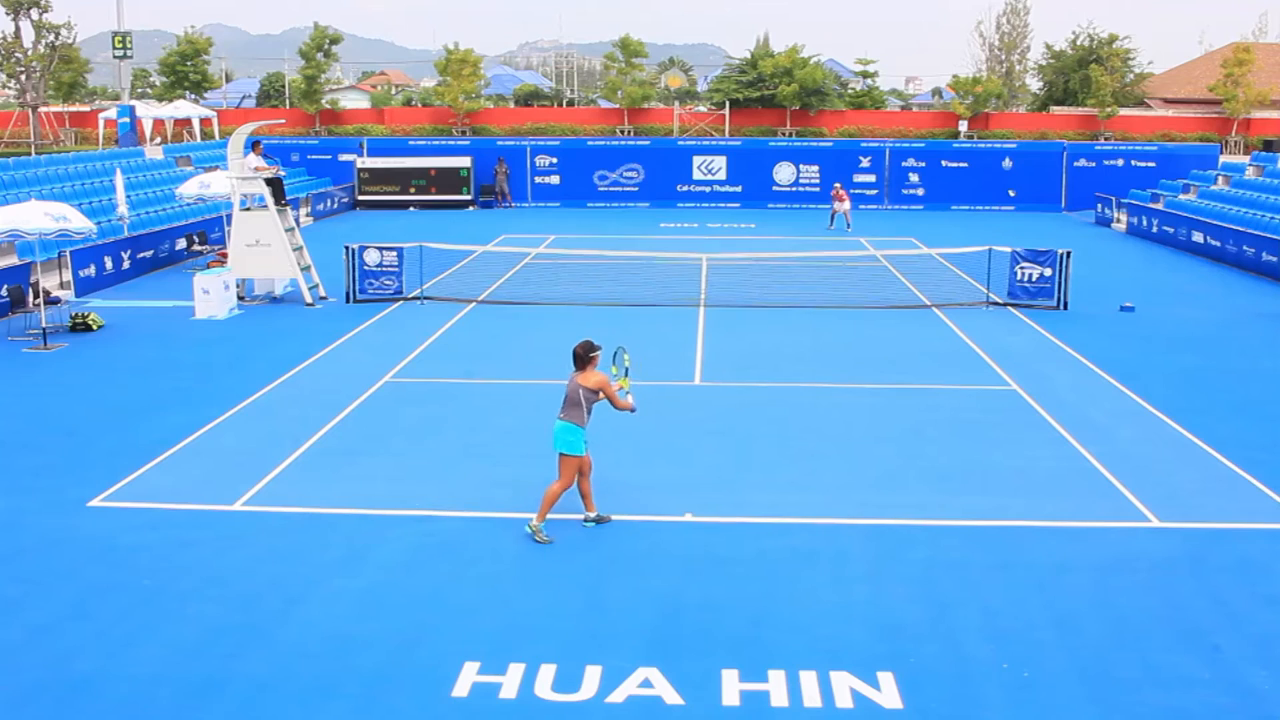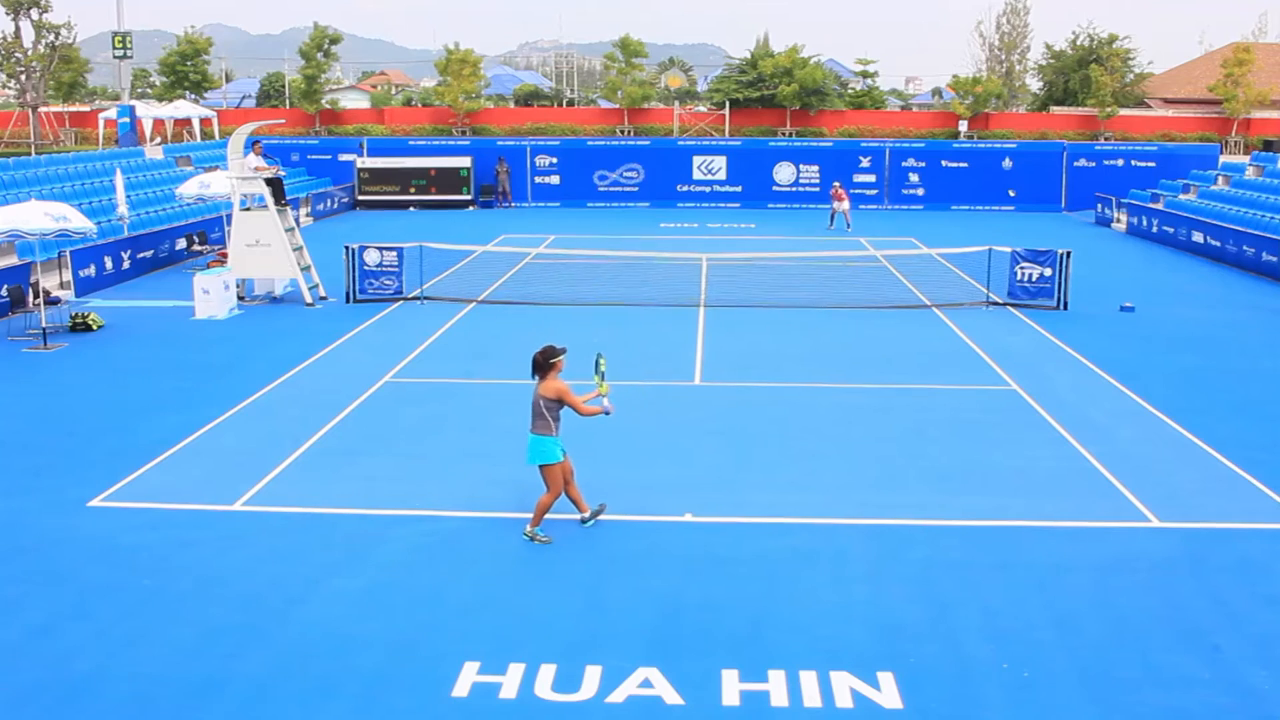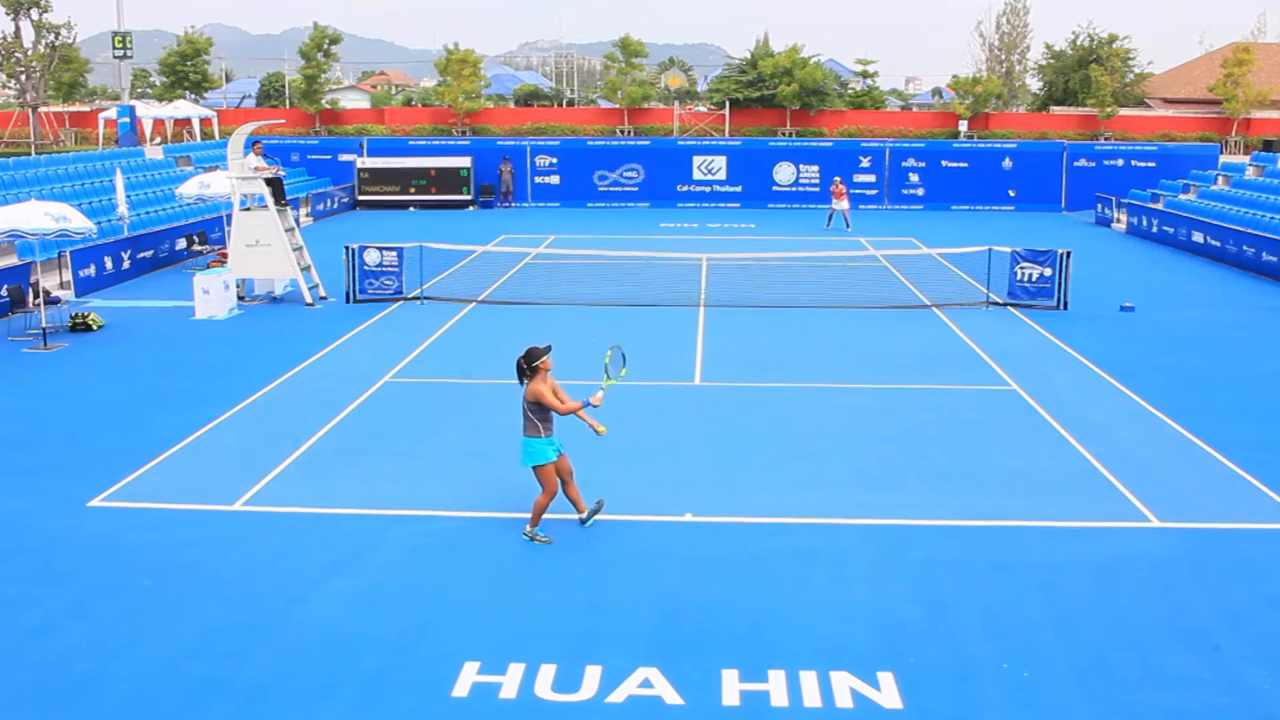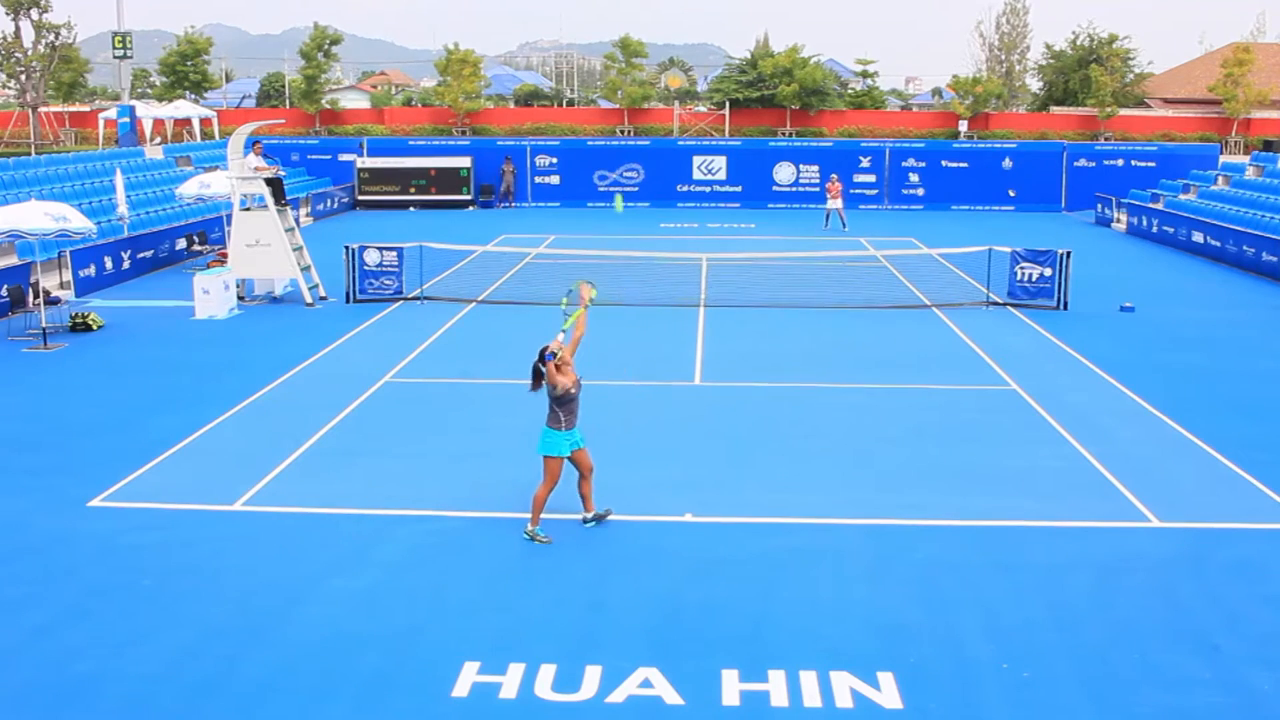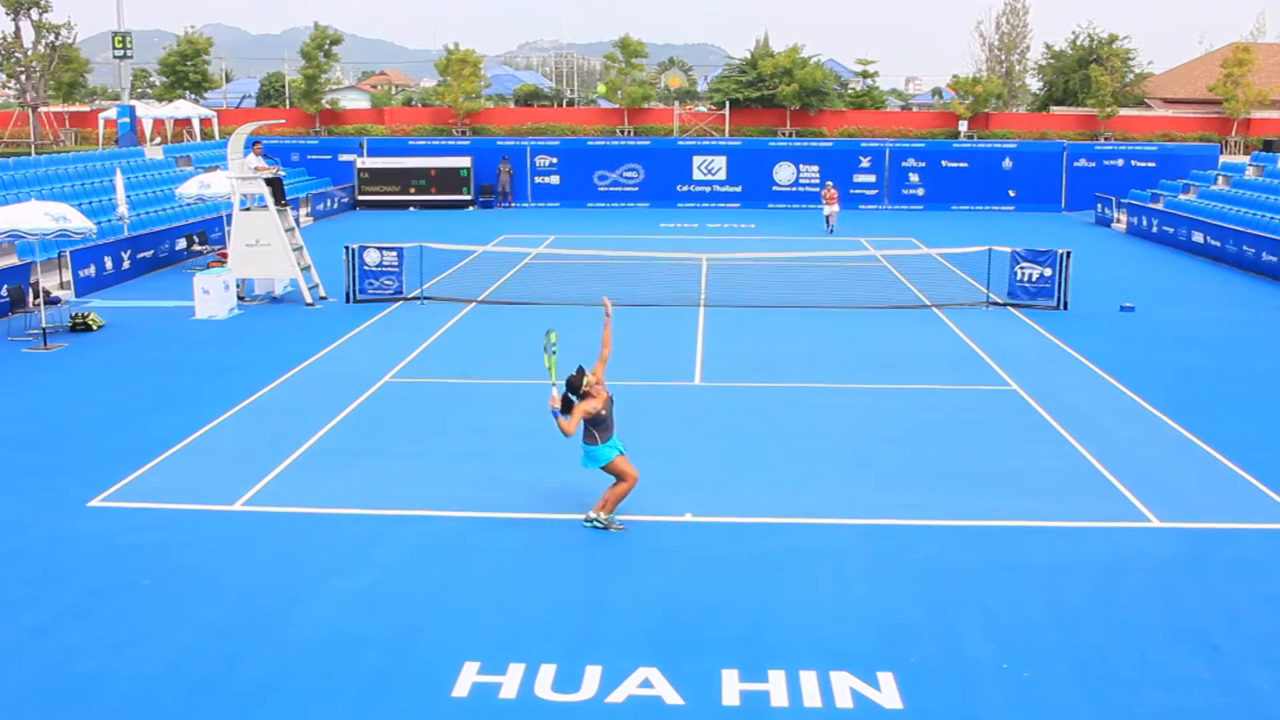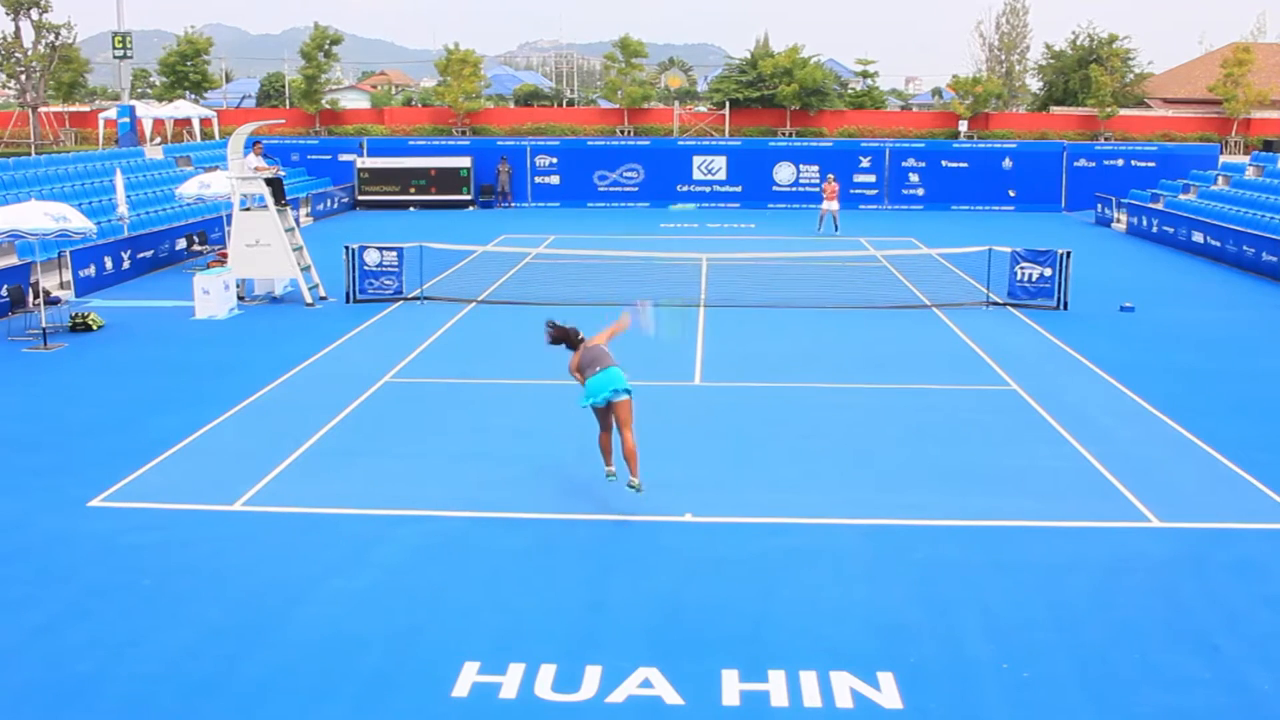
dt=0.5s
person 1, frame 1
left shoulder: (577, 375)
right shoulder: (599, 377)
right elbow: (617, 404)
left wrist: (613, 388)
right wrist: (631, 406)
left hip: (569, 429)
right hip: (571, 431)
left knee: (585, 471)
right knee: (565, 482)
left ankle: (591, 514)
right ankle: (536, 523)
person 1, frame 2
left shoulder: (546, 382)
right shoulder: (557, 385)
left elbow: (572, 401)
right elbow: (581, 410)
left wrist: (594, 394)
right wrist: (604, 409)
left hip: (550, 440)
right hip: (545, 442)
left knee: (568, 477)
right knee: (555, 490)
left ankle: (586, 514)
right ankle: (531, 529)
person 1, frame 3
left shoulder: (548, 381)
right shoulder: (537, 388)
left elbow: (568, 403)
right elbow: (562, 410)
left wrist: (592, 423)
right wrist: (589, 402)
left hip: (548, 440)
right hip: (537, 444)
left knee: (567, 476)
right knee: (550, 490)
left ankle: (584, 514)
right ankle: (531, 529)
person 1, frame 4
left shoulder: (568, 370)
right shoulder: (557, 384)
left elbow: (577, 334)
right elbow: (551, 378)
left wrist: (584, 306)
right wrist: (548, 358)
left hip: (571, 434)
right hip: (556, 436)
left knee: (587, 469)
right knee: (549, 483)
left ankle: (589, 514)
right ankle: (531, 528)
person 1, frame 5
left shoulder: (598, 382)
right shoulder: (585, 406)
left elbow: (605, 350)
right elbow: (568, 431)
left wrist: (608, 317)
right wrist: (556, 412)
left hip: (609, 442)
right hip: (597, 448)
left knee: (625, 478)
right knee: (631, 477)
left ankle: (595, 514)
right ankle: (602, 516)
person 1, frame 6
left shoulder: (573, 363)
right shoulder: (597, 340)
left elbow: (584, 382)
right elbow: (617, 327)
right wrist: (625, 319)
left hip: (594, 388)
right hip: (614, 379)
left knee: (605, 431)
right knee: (626, 432)
left ankle: (609, 468)
right ankle: (634, 479)
